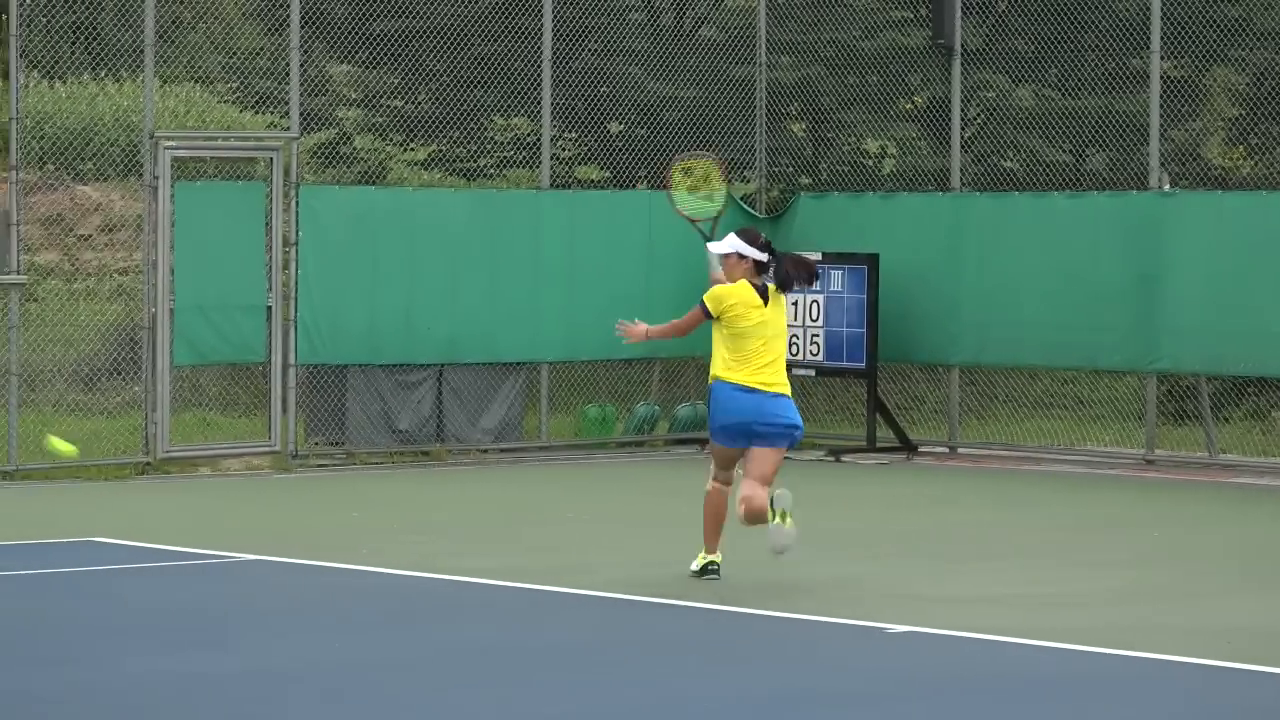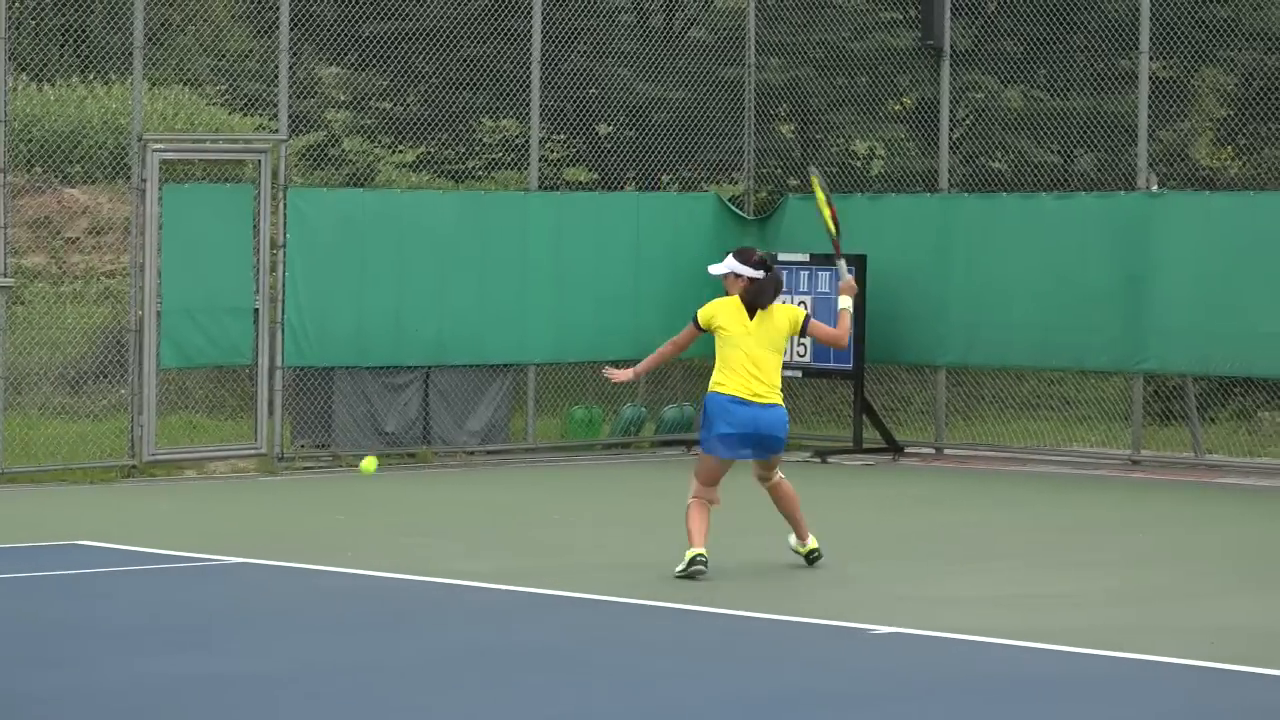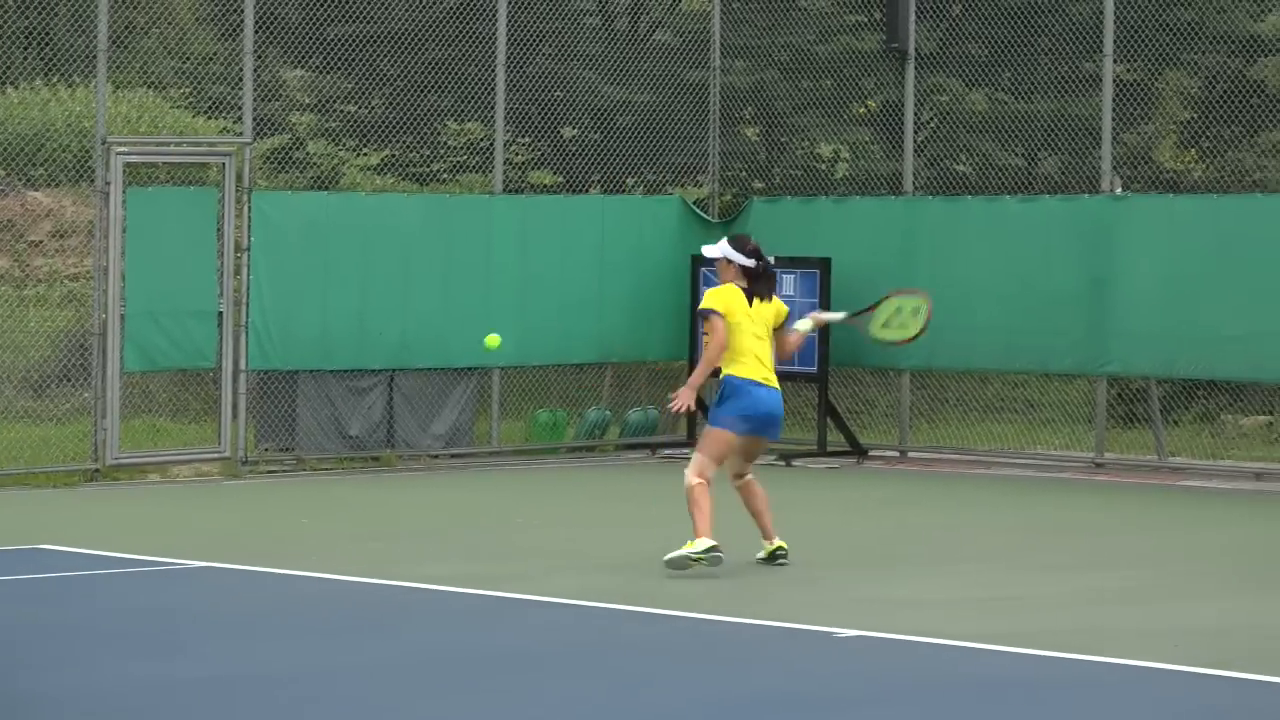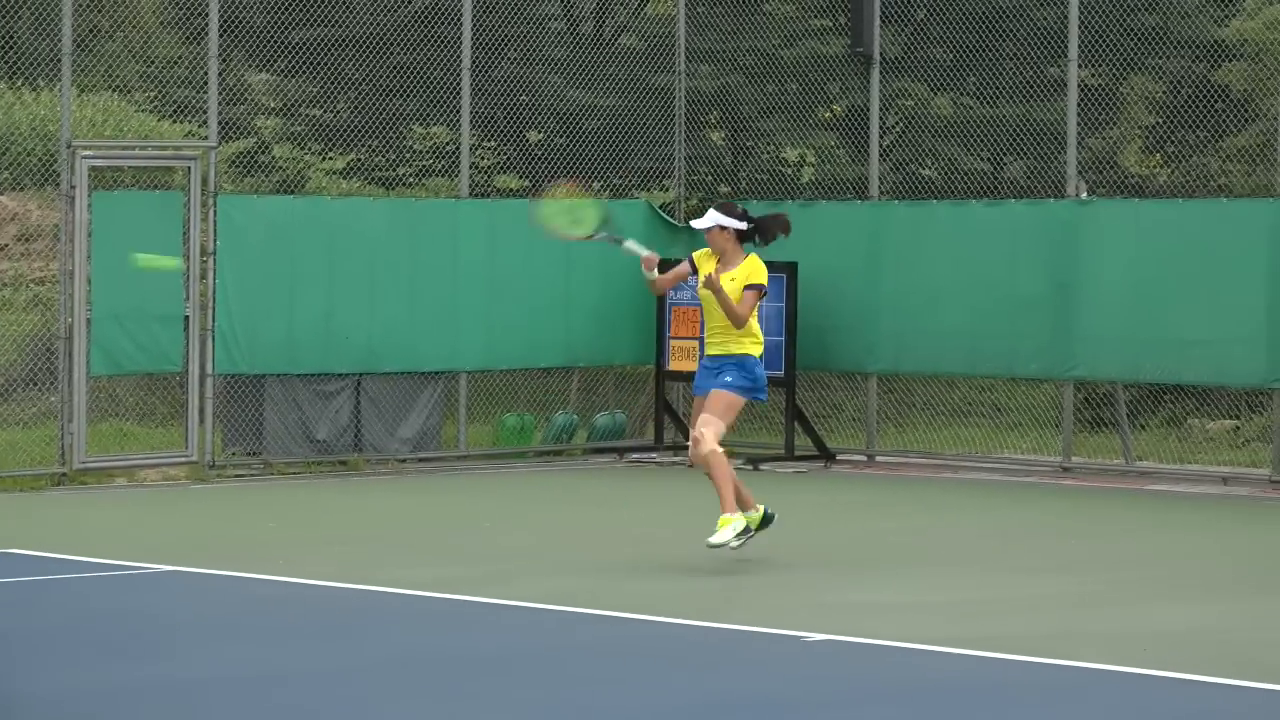
dt=0.2s
person 1, frame 1
left shoulder: (722, 294)
right shoulder: (779, 294)
left elbow: (679, 328)
left wrist: (645, 332)
left hip: (732, 401)
right hip: (777, 408)
left knee: (720, 479)
right knee: (749, 506)
left ankle: (710, 556)
right ankle: (774, 505)
person 1, frame 2
left shoulder: (715, 309)
right shoulder: (785, 313)
left elbow: (672, 347)
right elbow: (840, 340)
left wrist: (631, 373)
right wrist: (845, 299)
left hip: (725, 411)
right hip: (770, 417)
left knee: (701, 493)
right knee: (770, 476)
left ankle: (696, 554)
right ankle: (807, 542)
person 1, frame 3
left shoulder: (713, 298)
right shoulder: (770, 303)
left elbow: (714, 349)
right elbow: (790, 350)
left wrist: (690, 387)
right wrist: (804, 326)
left hip: (740, 395)
right hip: (767, 400)
left knee: (695, 475)
right knee: (740, 475)
left ankle: (702, 541)
right ankle: (774, 545)
person 1, frame 4
left shoulder: (753, 269)
right shoulder: (703, 258)
left elbow: (740, 320)
right elbow: (659, 286)
left wrist: (717, 288)
right wrist: (652, 273)
left hip: (739, 363)
right hip: (711, 362)
left knee: (704, 439)
right knee: (698, 454)
left ankle: (732, 518)
right ankle: (752, 511)
